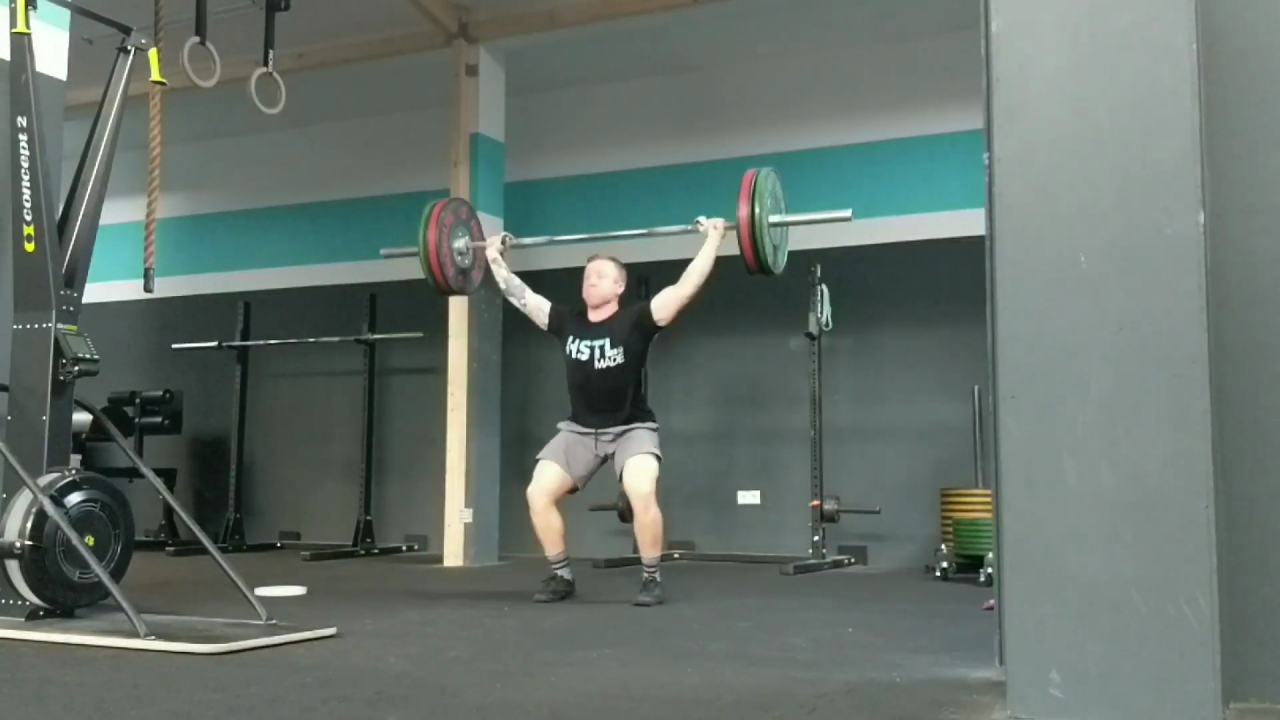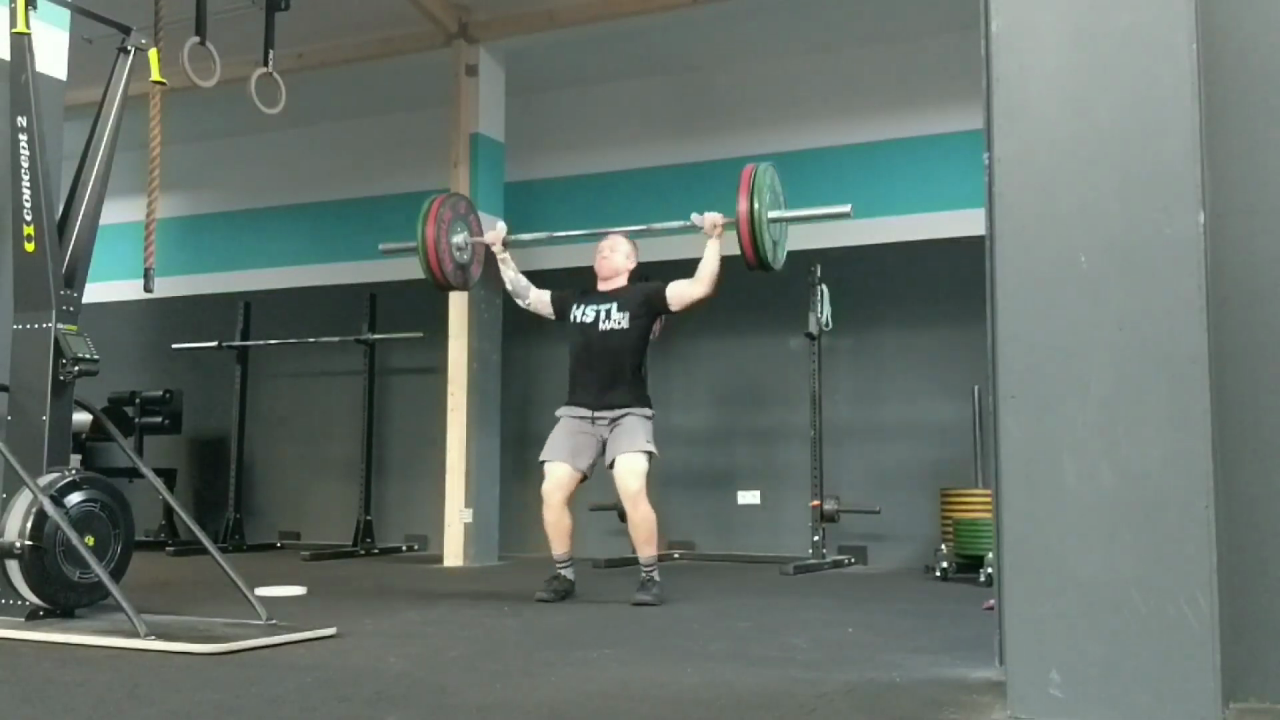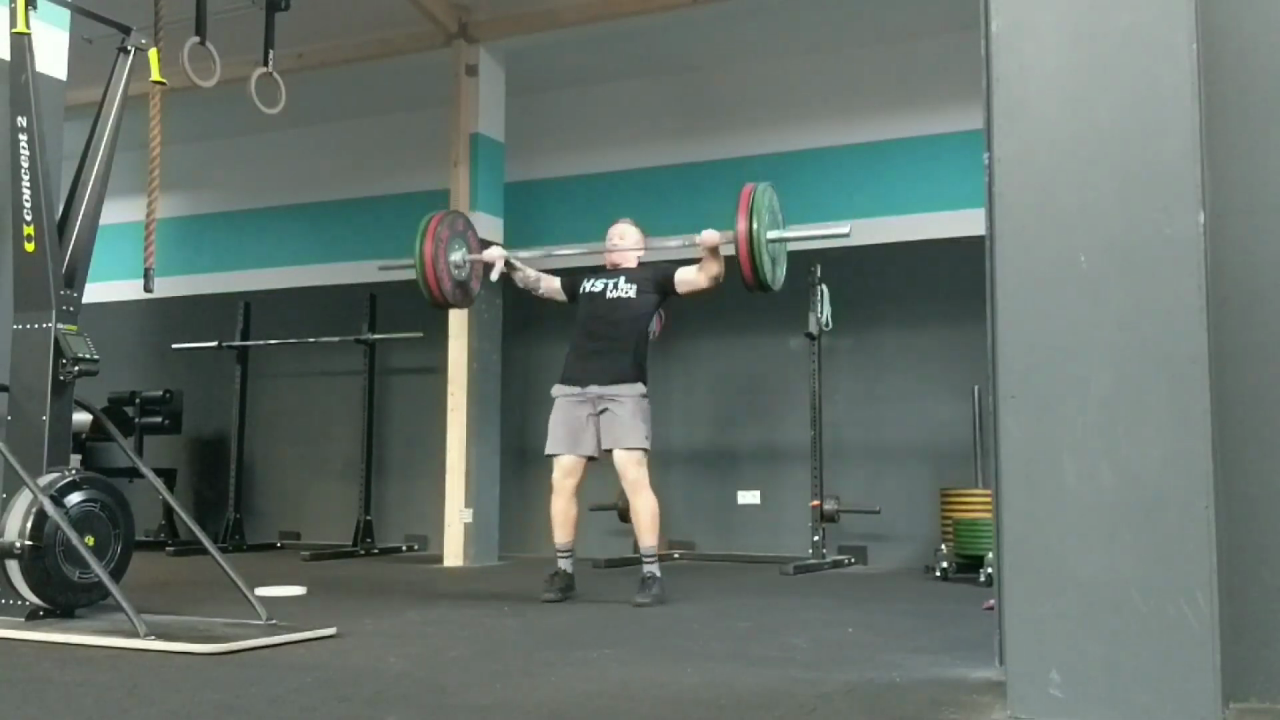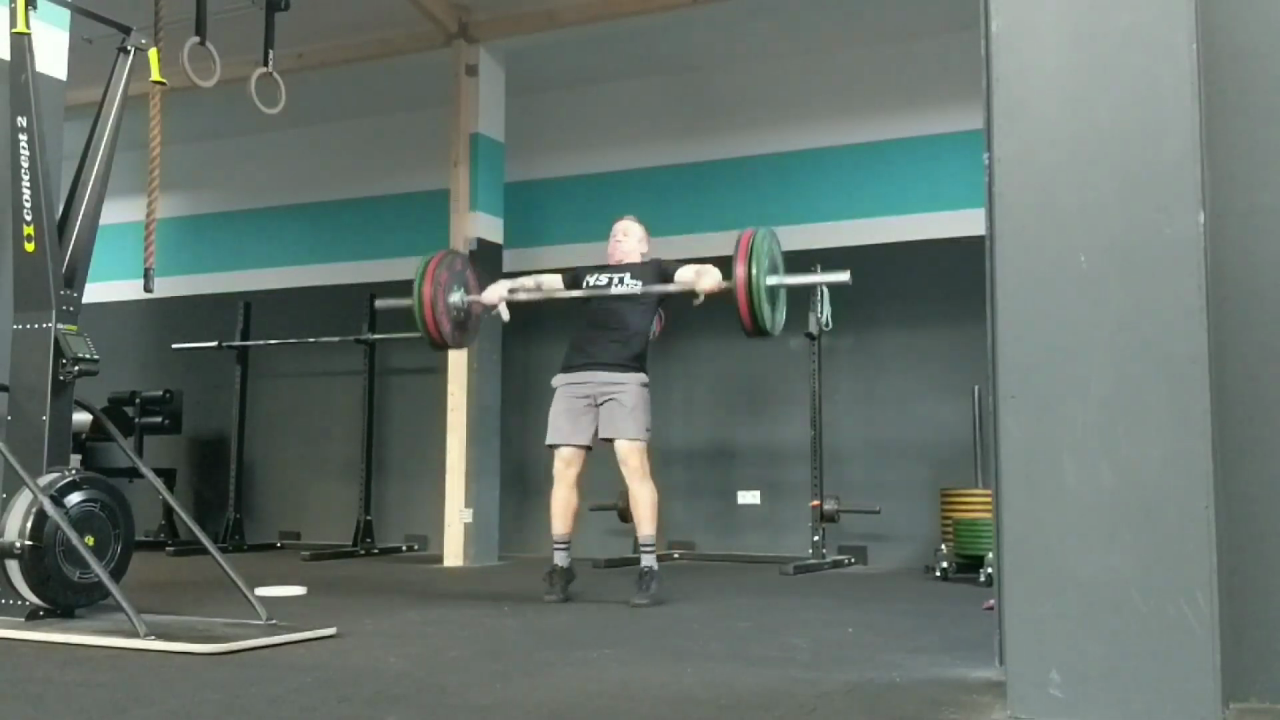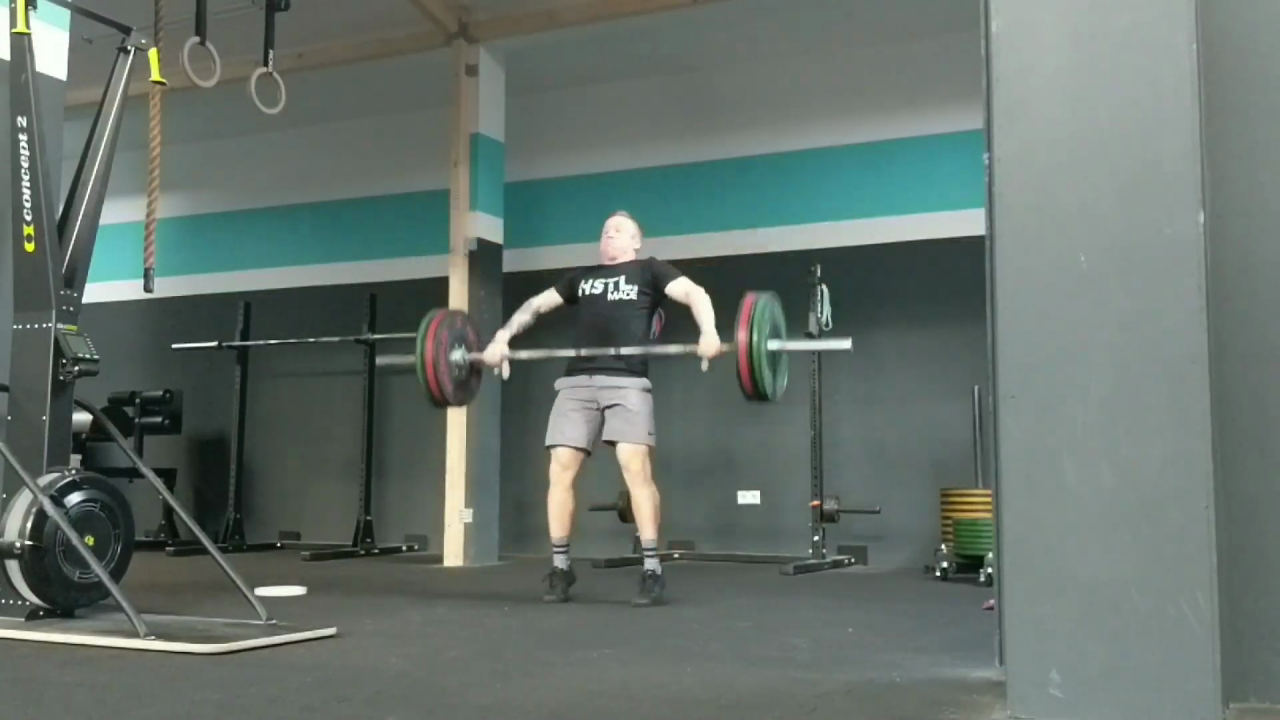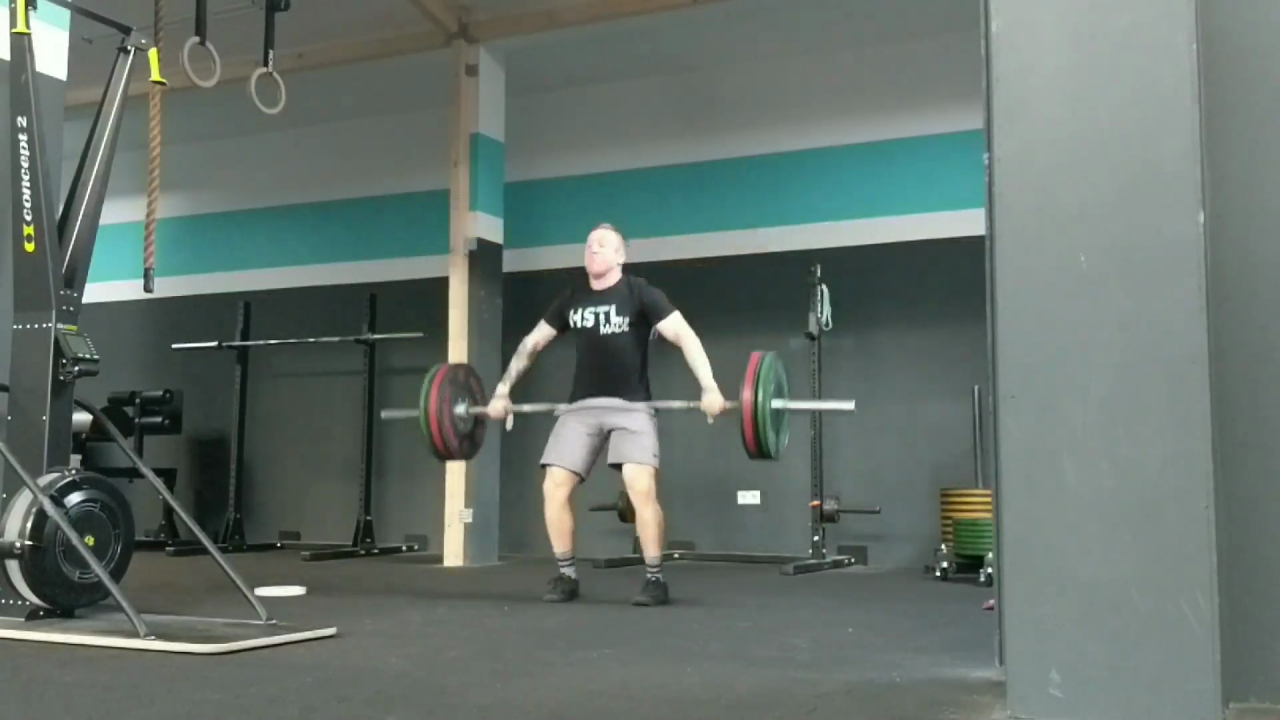
dt=0.1s
person 1, frame 1
left shoulder: (636, 320)
right shoulder: (566, 320)
left elbow: (687, 287)
right elbow: (520, 296)
left wrist: (711, 240)
right wrist: (496, 258)
left hip: (630, 427)
right hip: (580, 428)
left knee: (641, 492)
right knee: (538, 493)
left ankle: (652, 579)
right ankle: (561, 575)
person 1, frame 2
left shoulder: (644, 296)
right shoulder: (574, 299)
left elbow: (700, 287)
right elbow: (524, 295)
left wrist: (714, 237)
right wrist: (500, 252)
left hip: (628, 414)
right hip: (578, 414)
left knee: (632, 491)
right knee: (553, 492)
left ankle: (650, 579)
right ankle: (564, 575)
person 1, frame 3
left shoulder: (652, 276)
right shoulder: (586, 279)
left elbow: (706, 275)
right elbow: (538, 283)
left wrist: (711, 252)
right wrist: (505, 260)
left hip: (624, 388)
right hip: (573, 388)
left knee: (634, 478)
right knee: (563, 478)
left ankle: (651, 575)
right ankle: (564, 571)
person 1, frame 4
left shoulder: (655, 271)
right shoulder: (588, 274)
left elbow: (697, 274)
right elbow: (541, 282)
left wrist: (709, 277)
right wrist: (503, 287)
left hip: (624, 379)
right hip: (574, 379)
left knee: (634, 466)
right knee: (565, 470)
left ankle: (648, 569)
right ankle: (560, 565)
person 1, frame 5
left shoulder: (649, 271)
right shoulder: (582, 276)
left elbow: (694, 295)
right elbow: (537, 305)
left wrist: (708, 331)
right wrist: (502, 337)
left hip: (627, 382)
right hip: (577, 382)
left knee: (636, 469)
right knee: (560, 470)
left ankle: (652, 572)
right ankle: (560, 568)
person 1, frame 6
left shoulder: (640, 293)
right shoulder: (572, 297)
left elbow: (684, 336)
right elbow: (532, 342)
left wrist: (709, 387)
right wrist: (502, 389)
left hip: (630, 405)
right hip: (582, 406)
left knee: (641, 488)
right knee: (554, 486)
left ankle: (655, 578)
right ankle: (566, 575)
